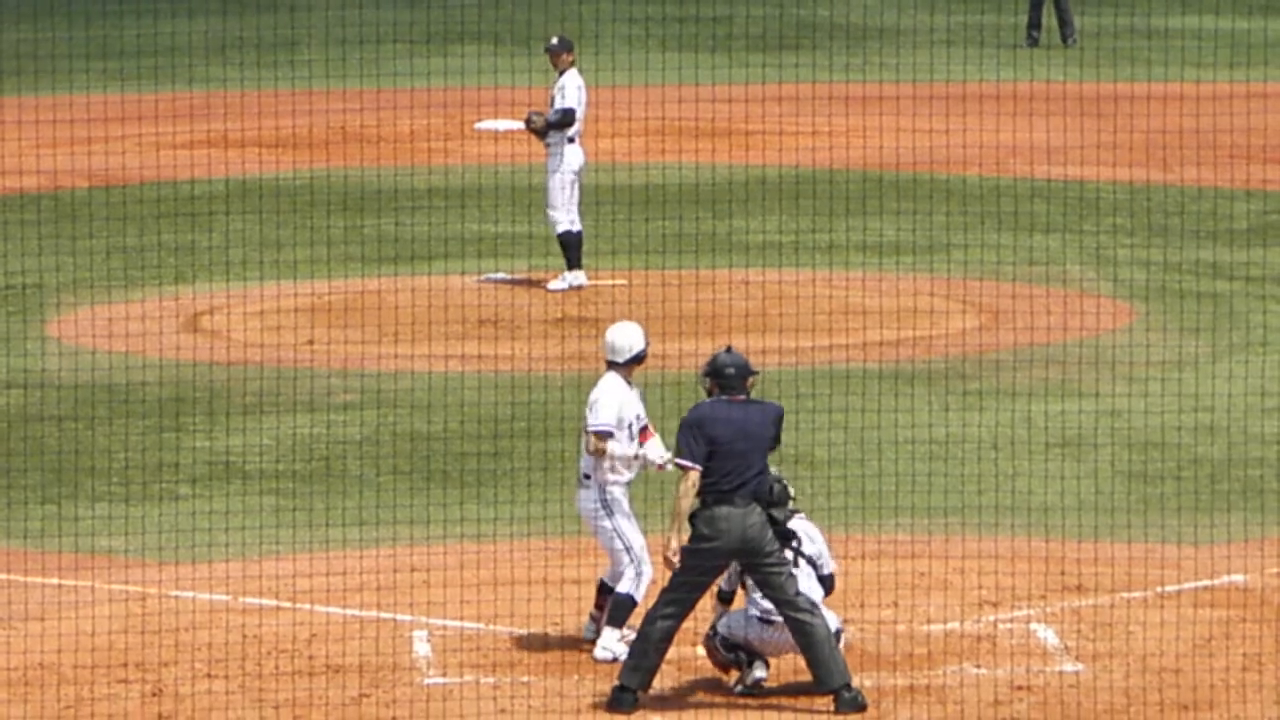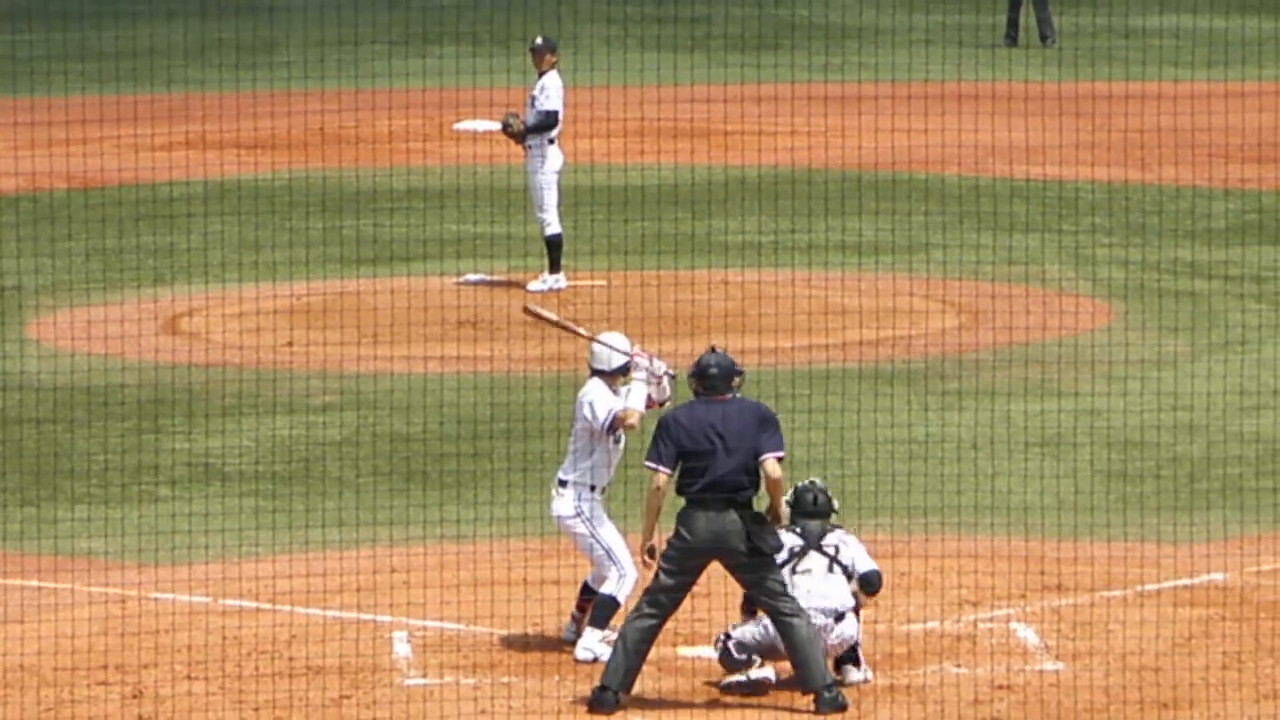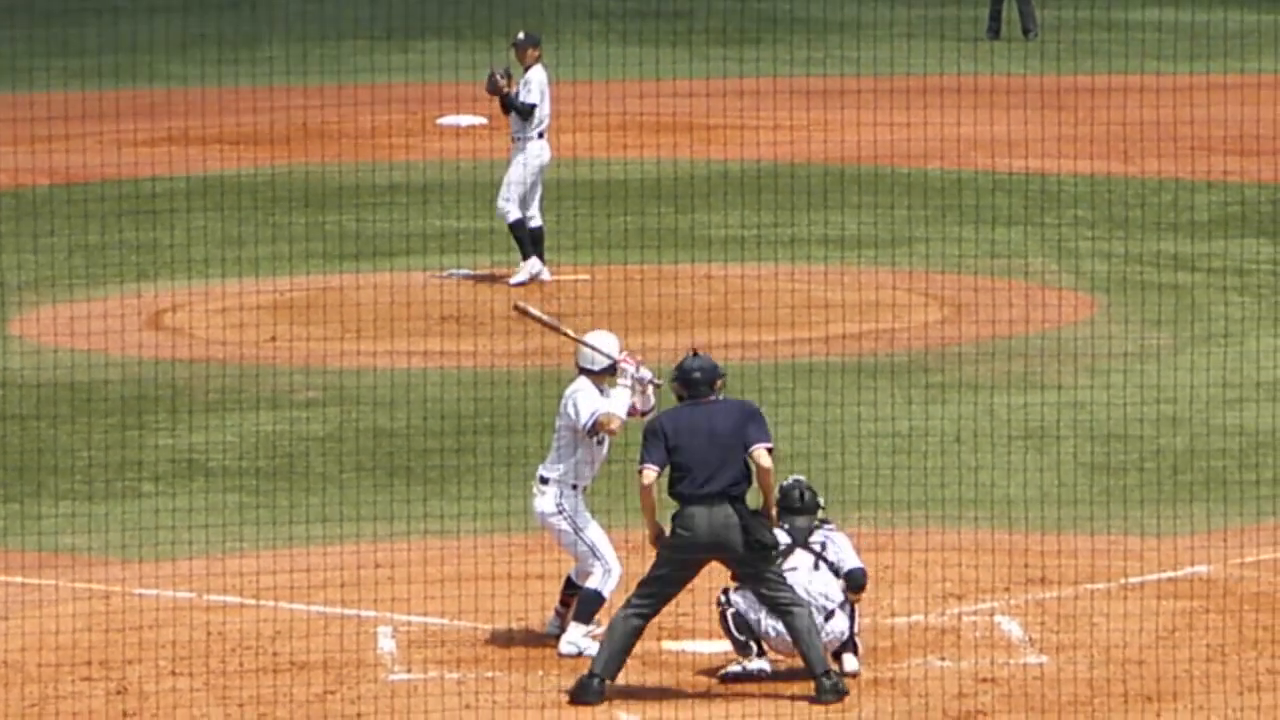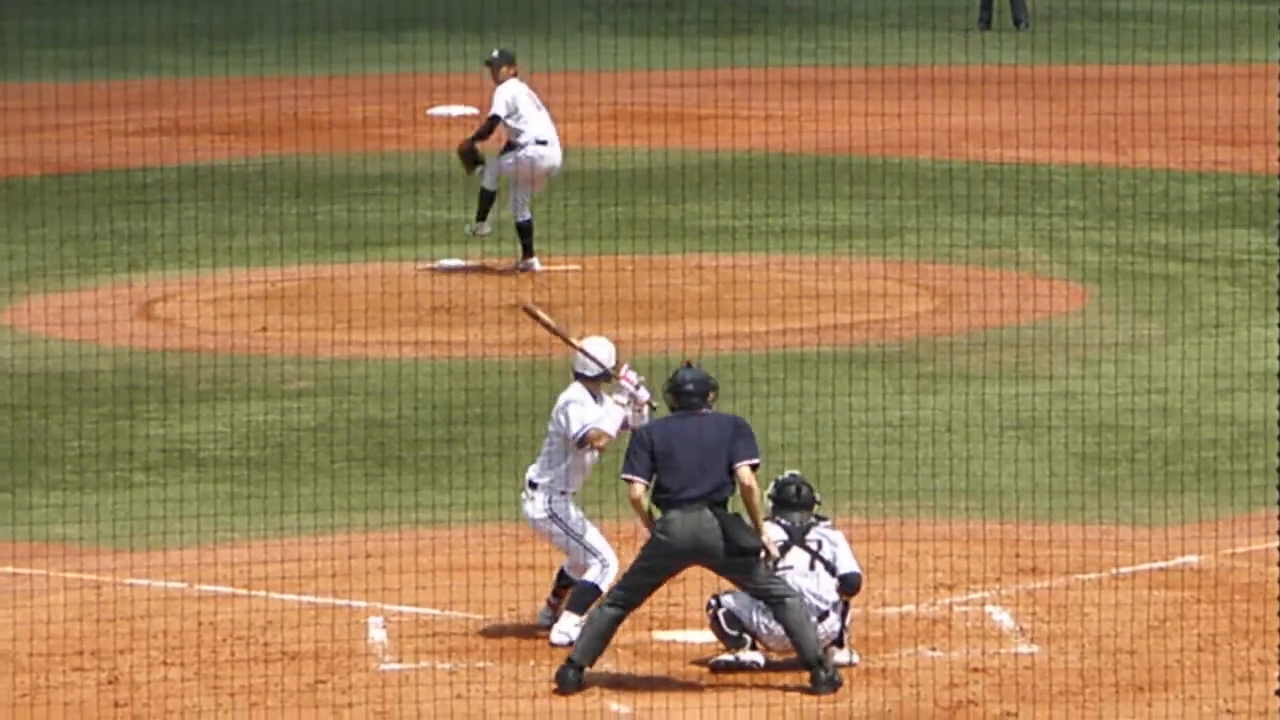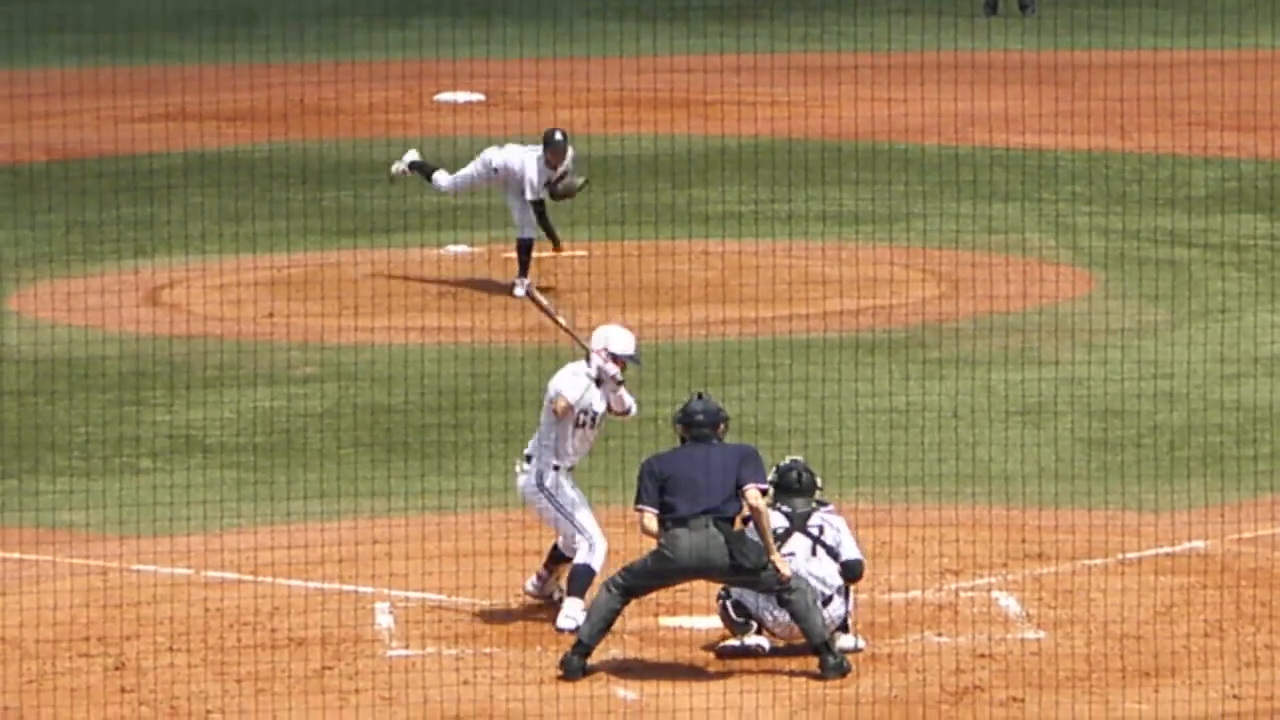
dt=1s
person 1, frame 1
left shoulder: (700, 416)
right shoulder: (771, 415)
left elbow: (691, 480)
left wrist: (674, 535)
left hip: (713, 522)
right hip: (757, 522)
left knee: (668, 609)
right knee: (799, 608)
left ankle: (627, 691)
right ankle: (843, 691)
person 1, frame 2
left shoulder: (675, 419)
right shoulder: (758, 414)
left elbow: (659, 482)
right elbow: (773, 473)
left wrist: (648, 536)
right wrist: (776, 509)
left hip: (693, 525)
right hip: (740, 524)
left knee: (650, 610)
right knee: (785, 609)
left ankle: (609, 692)
right ankle: (824, 691)
person 1, frame 3
left shoulder: (662, 423)
right shoulder: (744, 411)
left elbow: (647, 481)
right elbow: (763, 463)
left wrist: (653, 527)
right wrist: (769, 507)
left hip: (689, 523)
right hip: (736, 520)
left knee: (641, 605)
right knee: (787, 602)
left ankle: (595, 681)
right ankle: (825, 680)
person 1, frame 4
left shoulder: (649, 432)
right shoulder: (733, 425)
left elbow: (636, 493)
right elbow: (747, 482)
right wrist: (760, 531)
left hip: (671, 528)
right hip: (717, 526)
left knee: (619, 599)
right knee: (779, 594)
left ankle: (573, 670)
right ankle: (821, 671)
person 1, frame 5
left shoulder: (656, 463)
right shoulder: (743, 454)
left elbow: (647, 523)
right elbow: (755, 502)
right wrist: (773, 553)
left hip: (675, 547)
right hip: (721, 545)
left knee: (617, 588)
right knee: (790, 585)
left ankle: (577, 658)
right ankle: (829, 658)
person 2, frame 1
left shoulder: (627, 390)
right shoulder: (609, 392)
left elbow: (644, 432)
right elbow: (595, 446)
left wrist: (657, 451)
right wrist: (641, 454)
left hip: (610, 491)
right hip: (604, 493)
left knee: (623, 561)
right knee: (638, 568)
left ankle: (598, 624)
right ankle: (608, 642)
person 2, frame 2
left shoulder: (612, 391)
right shoulder: (595, 395)
left elbow: (658, 399)
right elbow: (630, 420)
left wrist: (656, 375)
right wrist: (639, 377)
left hip: (583, 498)
right hip: (578, 500)
left knee: (607, 564)
right knee: (622, 572)
left ankle: (577, 626)
right ankle: (589, 644)
person 2, frame 3
left shoulder: (599, 392)
right shoulder: (581, 394)
left elbow: (642, 409)
right elbow: (611, 426)
left wrist: (642, 384)
right wrist: (624, 383)
left hip: (564, 495)
right hip: (559, 497)
left knee: (591, 559)
right knee: (606, 567)
left ankle: (561, 621)
right ankle: (573, 639)
person 2, frame 4
left shoulder: (596, 399)
right shoulder: (574, 402)
left elbow: (636, 424)
right elbow: (599, 441)
left wrist: (638, 403)
right wrist: (621, 399)
left hip: (555, 497)
right hip: (547, 501)
left knee: (585, 553)
right knee: (605, 562)
left ankle: (552, 611)
right ankle: (565, 628)
person 2, frame 5
left shoulder: (602, 383)
right shoulder: (571, 375)
left elbow: (626, 410)
right elbow: (559, 408)
left wrist: (614, 383)
right wrist: (590, 374)
left hip: (558, 475)
right hip: (542, 476)
left knee: (576, 534)
right knee: (593, 543)
left ankle: (541, 584)
right ankle: (571, 614)
person 3, frame 1
left shoulder: (568, 81)
right shoulder: (569, 80)
left elbow: (568, 117)
left wrist: (544, 125)
right wrist: (545, 126)
left hip: (564, 152)
right hip: (568, 151)
left knee: (557, 212)
right knee: (570, 213)
left ankle: (574, 271)
right ankle: (576, 272)
person 3, frame 2
left shoulder: (550, 82)
right shoulder: (543, 82)
left elbow: (551, 120)
left wrist: (524, 130)
right wrist: (522, 129)
left hip: (543, 154)
right hip: (538, 153)
left knee: (547, 215)
right knee: (546, 215)
left ankle: (555, 275)
right ankle: (554, 273)
person 3, frame 3
left shoulder: (534, 76)
right shoulder: (530, 76)
left elbow: (526, 112)
right elbow: (510, 111)
left wrist: (506, 93)
right wrist: (503, 93)
left hip: (529, 148)
right hip: (529, 148)
left knee: (506, 204)
right knee: (530, 209)
left ankle: (530, 260)
right ankle: (539, 266)
person 3, frame 4
left shoulder: (505, 90)
right shoulder: (522, 90)
left elbow: (490, 127)
right elbow: (515, 137)
left wrist: (469, 142)
left hip: (535, 153)
right hip: (551, 155)
left knee: (490, 171)
right knee: (518, 202)
left ankle: (480, 222)
right ankle: (529, 259)
person 3, frame 5
left shoulder: (568, 154)
right shoulder: (534, 172)
right elbow: (540, 212)
right wrist: (555, 240)
left hip: (513, 167)
right hip: (493, 165)
left knee: (527, 226)
right knee: (445, 184)
left ankle: (522, 278)
right ankle: (412, 163)
person 4, frame 1
right shoulder: (807, 528)
left elbow: (725, 594)
right elbow: (828, 584)
left wrist: (717, 628)
left hip: (763, 635)
left knee: (716, 636)
right knee: (832, 628)
left ankle: (753, 665)
person 4, frame 2
right shoulder: (844, 540)
left elbow: (750, 601)
right elbow: (872, 582)
left wrist: (741, 635)
right wrist: (859, 598)
right hip: (840, 636)
left knee: (727, 644)
left ankle: (754, 668)
right ankle: (851, 667)
person 4, frame 3
right shoulder: (833, 536)
right elbow: (858, 581)
right wrist: (849, 595)
left hip: (784, 636)
right hip: (831, 634)
left knee: (728, 598)
right knee: (846, 602)
left ankle: (753, 658)
right ankle: (848, 656)
person 4, frame 4
right shoulder: (831, 535)
right elbow: (852, 584)
left hip: (775, 633)
right hip: (823, 633)
left knee: (718, 604)
right knee: (841, 594)
left ankle: (744, 650)
right ankle: (836, 649)
person 4, frame 5
right shoulder: (833, 520)
right elbow: (854, 571)
left hip: (780, 620)
right hip: (827, 618)
left knee: (728, 595)
left ankle: (750, 635)
right ankle: (842, 635)
